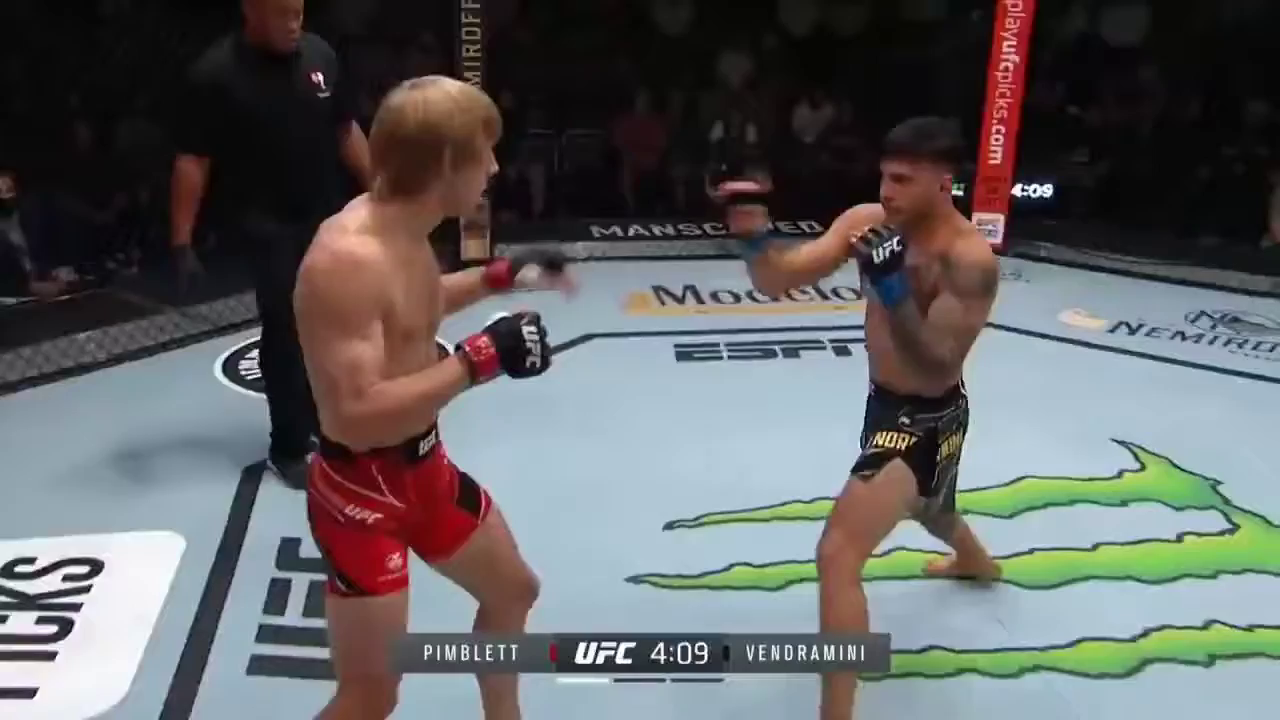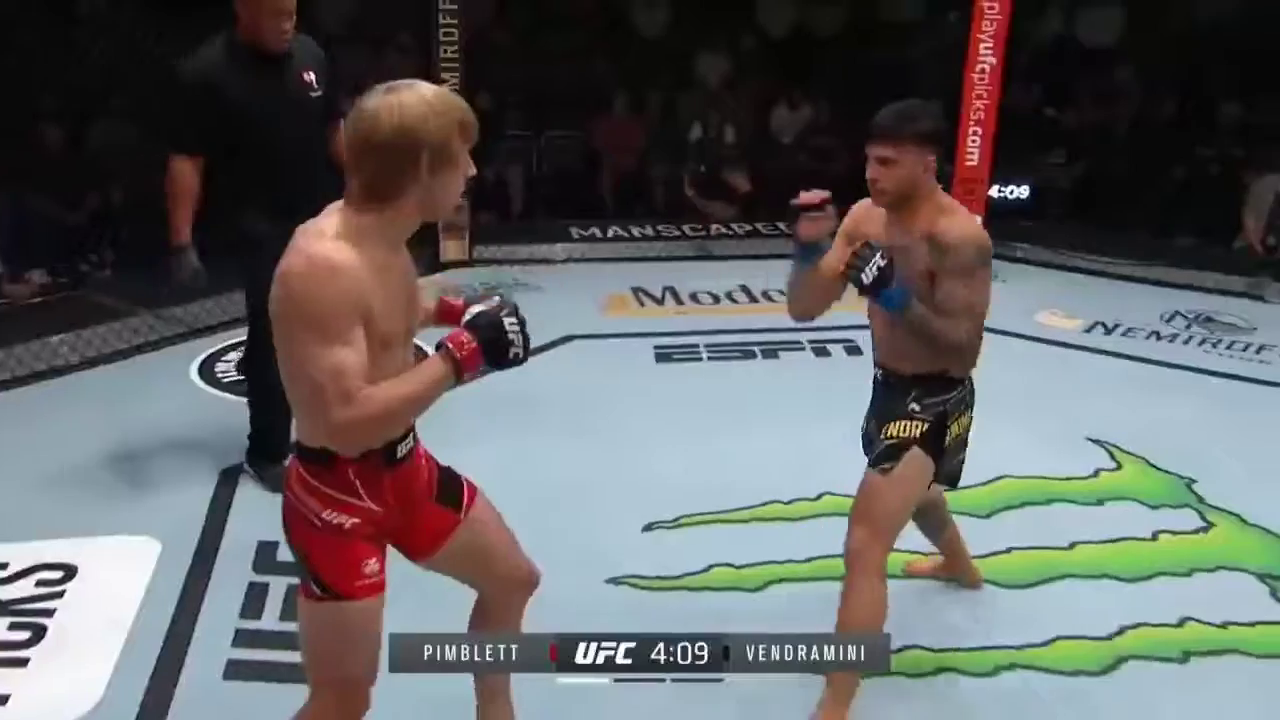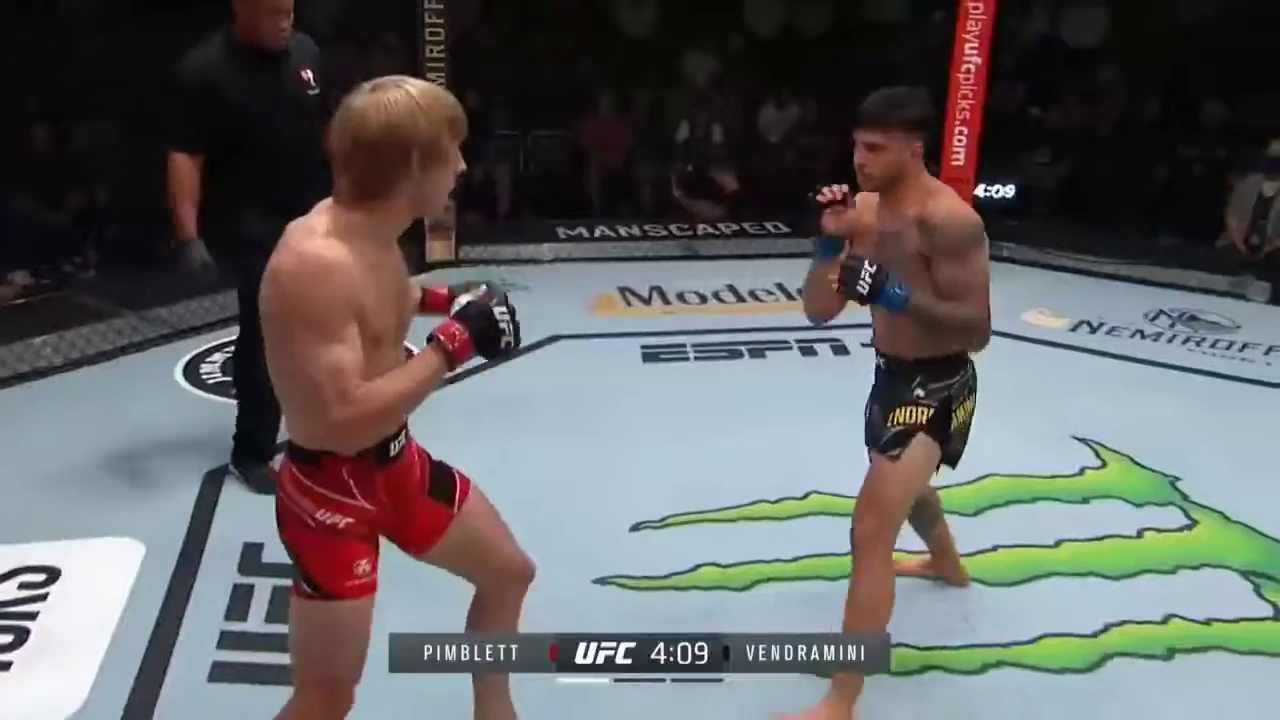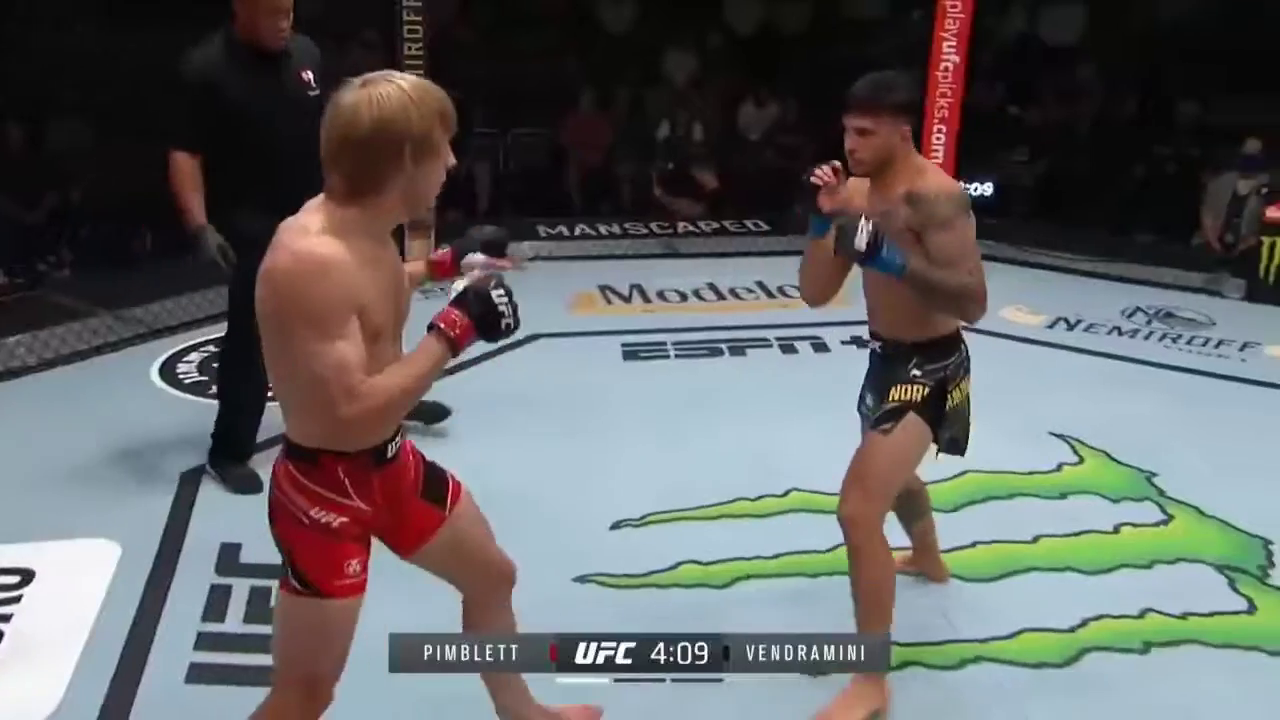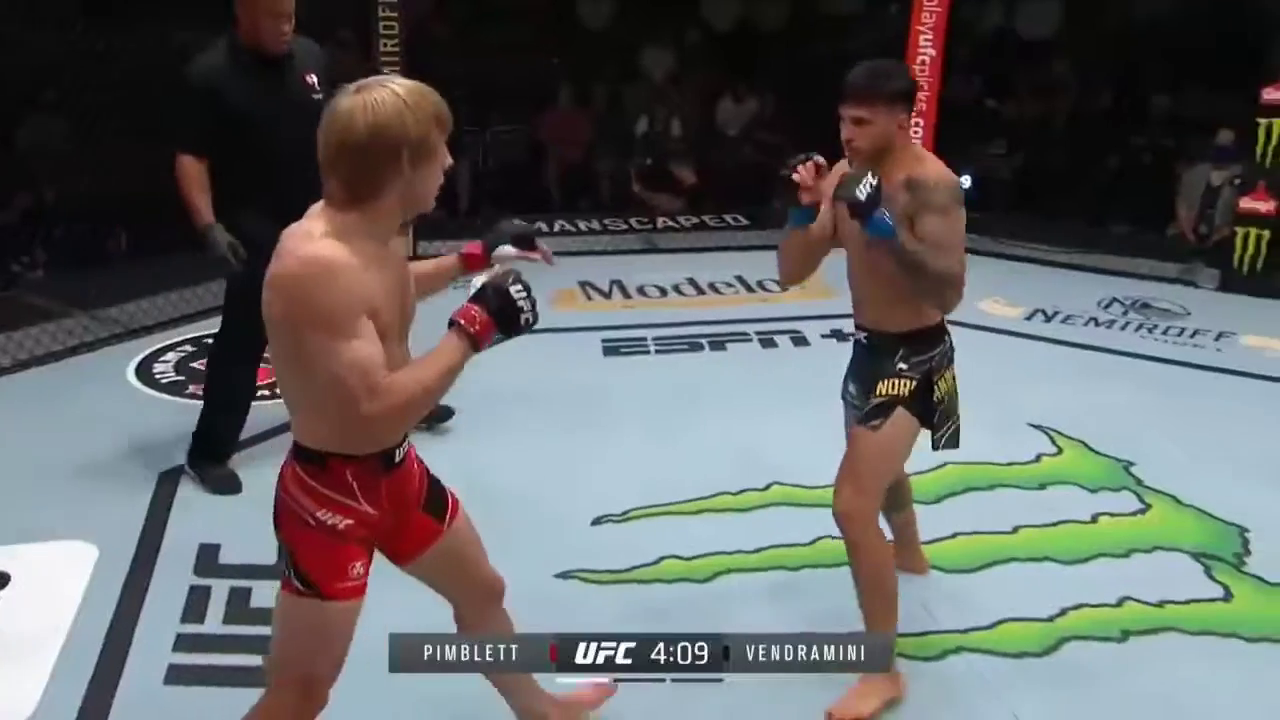
dt=0.1s
person 1, frame 1
left shoulder: (402, 226)
right shoulder: (348, 258)
right elbow: (359, 414)
left wrist: (497, 277)
right wrist: (477, 360)
left hip: (424, 463)
right hip: (357, 487)
left knee: (513, 590)
person 1, frame 2
left shoulder: (380, 234)
right shoulder: (323, 265)
right elbow: (347, 419)
left wrist: (443, 312)
right wrist: (460, 356)
left hip: (403, 464)
right hip: (334, 492)
left knee: (513, 578)
person 1, frame 3
left shoulder: (370, 228)
right shoulder: (314, 260)
right elbow: (349, 417)
left wrist: (431, 298)
right wrist: (451, 342)
left hip: (395, 458)
right hip: (327, 482)
left knee: (507, 572)
person 1, frame 4
left shoulder: (363, 226)
right shoulder: (310, 261)
right elbow: (352, 411)
right wrist: (453, 332)
left hip: (390, 462)
right hip: (323, 489)
left knee: (492, 576)
person 1, frame 5
left shoulder: (370, 230)
right shoulder: (318, 264)
right elbow: (379, 409)
left wrist: (475, 256)
right wrist: (476, 325)
left hip: (393, 472)
right hip: (329, 492)
left knee: (482, 589)
person 2, frame 1
left shoulder: (972, 261)
right shoulder: (867, 222)
left elbow: (938, 370)
right elbow: (776, 283)
left wrist: (893, 290)
right wrist: (755, 234)
left hip: (926, 420)
right hip: (885, 403)
left knee: (838, 557)
right knee: (914, 499)
right ankle: (978, 560)
person 2, frame 2
left shoulder: (958, 236)
right shoulder: (866, 217)
left elbow: (959, 356)
right elbow: (804, 309)
left wrist: (892, 295)
right wrist: (809, 247)
left hip: (933, 402)
right hip: (891, 388)
left knee: (863, 551)
right knee: (906, 489)
right ankle: (958, 564)
person 2, frame 3
left shoulder: (947, 219)
right shoulder: (862, 209)
left elbow: (975, 331)
right elbow: (818, 312)
left wrist: (892, 294)
right wrist: (831, 240)
left hip: (934, 386)
right hip: (891, 373)
left knee: (871, 532)
right knee: (901, 481)
right ankle: (946, 561)
person 2, frame 4
left shoulder: (936, 196)
right shoulder: (855, 190)
left elbow: (971, 302)
right elbow: (814, 295)
left wrist: (888, 259)
right wrist: (825, 221)
left hip: (930, 368)
right hip: (885, 357)
left knee: (858, 510)
right knee: (891, 471)
right ankle: (928, 558)
person 2, frame 5
left shoulder: (931, 183)
right shoulder: (844, 176)
left elbow: (947, 293)
right elbow: (790, 276)
left wrist: (880, 223)
right wrist: (806, 207)
left hip: (915, 359)
right hip: (870, 347)
left knee: (852, 503)
right knee: (874, 461)
right ankle: (908, 550)
person 3, frame 1
left shoulder: (320, 54)
right shoulder: (216, 72)
left elbow: (346, 130)
right elbow: (194, 160)
right wrist: (183, 240)
left hip: (331, 217)
right hip: (269, 227)
right knee: (285, 334)
left ankle: (324, 417)
right ankle: (288, 450)
person 3, frame 2
left shoulder: (309, 54)
right shoulder: (208, 72)
left elbow: (333, 130)
right elbow: (186, 161)
right wrist: (182, 242)
left hip: (322, 215)
right hip: (262, 227)
right knee: (271, 335)
right ankle: (266, 453)
person 3, frame 3
left shoulder: (306, 51)
right shoulder: (205, 69)
right elbow: (185, 156)
right wrist: (191, 237)
right hip: (269, 222)
right knee: (263, 337)
right ankle: (252, 453)
person 3, frame 4
left shoulder: (305, 53)
right shoulder: (205, 70)
left elbow: (327, 128)
right elbow: (184, 154)
right wrist: (200, 225)
right hip: (257, 227)
right knee: (250, 338)
right ankle: (228, 453)
person 3, frame 5
left shoulder: (308, 57)
right shoulder: (211, 75)
right elbow: (191, 157)
right wrist: (209, 226)
right hip: (258, 227)
right knee: (243, 337)
right ankle: (209, 452)
